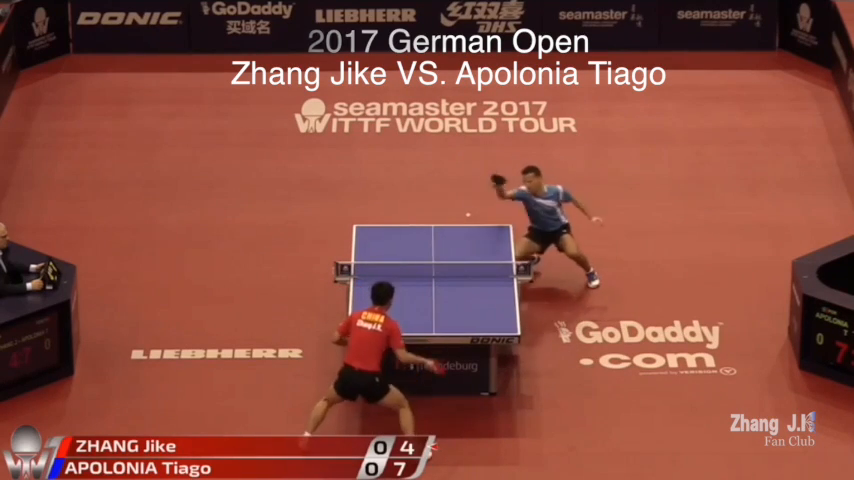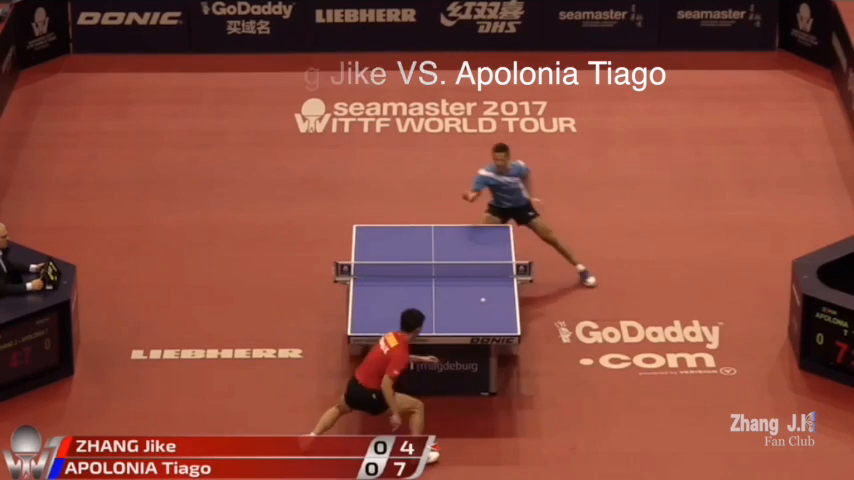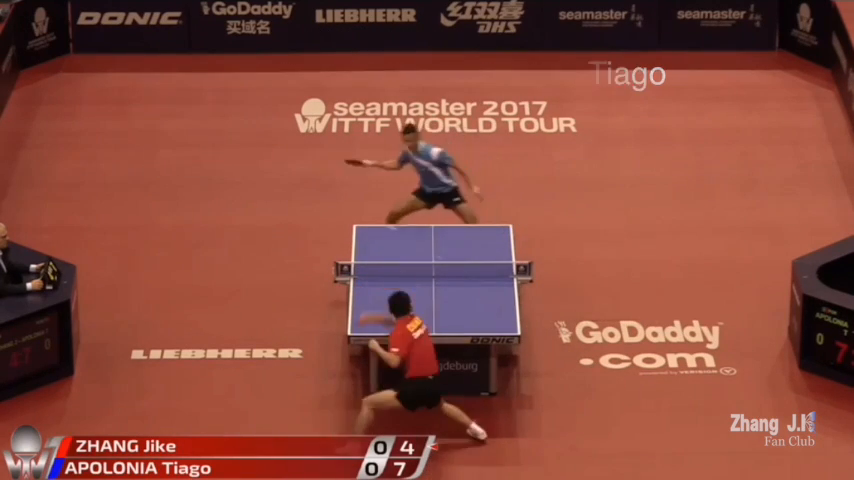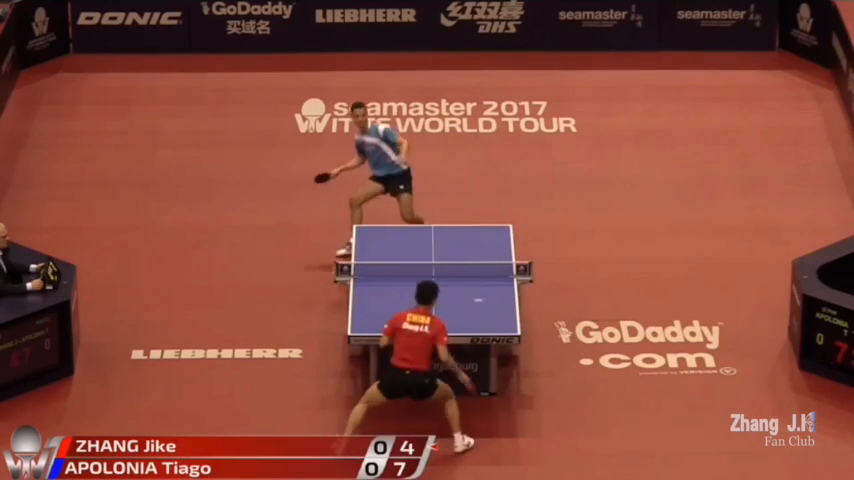
dt=0.4s
person 1, frame 1
left shoulder: (355, 317)
right shoulder: (390, 325)
left elbow: (336, 339)
right elbow: (403, 357)
right wrist: (425, 361)
left hip: (348, 375)
right hip: (371, 379)
left knee: (326, 401)
right knee: (403, 406)
left ankle: (306, 437)
person 1, frame 2
left shoulder: (390, 336)
right shoulder: (401, 353)
right elbow: (386, 385)
left wrist: (420, 359)
right wrist: (395, 414)
left hip: (354, 388)
right hip: (371, 395)
left knee: (338, 408)
right knee: (417, 407)
left ankle: (311, 438)
person 1, frame 3
left shoulder: (400, 333)
right shoulder: (417, 320)
left elbow: (394, 362)
left wrist: (377, 348)
right wrist: (377, 318)
left hip: (415, 386)
right hip: (433, 385)
left knee: (368, 403)
right knee: (441, 404)
right ankle: (474, 428)
person 1, frame 4
left shoulder: (400, 318)
right shoulder: (438, 325)
left elbow: (383, 343)
right elbow: (444, 357)
right wrist: (460, 373)
left hip: (396, 376)
right hip: (421, 379)
left knee: (364, 403)
right knee: (450, 396)
right ankle: (459, 440)
person 2, frame 1
left shoulder: (557, 191)
right shoulder: (524, 193)
left elbow: (574, 202)
right elbow: (505, 195)
left wrist: (591, 217)
right wrist: (500, 188)
left hip: (560, 228)
right hip: (538, 231)
left knee: (574, 253)
right knee: (516, 256)
left ankle: (590, 272)
right ankle: (533, 259)
person 2, frame 2
left shoulder: (519, 167)
right shoulder: (485, 174)
right elbow: (473, 194)
left wrist: (530, 196)
right wrist: (470, 196)
left hip: (522, 206)
right hip: (498, 208)
left knee: (550, 238)
left ankle: (580, 269)
person 2, frame 3
left shoulder: (434, 153)
right shoulder: (408, 152)
left elbow: (457, 168)
right elbow: (396, 165)
left wrist: (472, 186)
right wrist: (374, 164)
left hip: (448, 191)
right hip: (427, 191)
left knee: (473, 225)
right knee: (394, 214)
person 2, frame 4
left shoulder: (381, 130)
right shoulder: (359, 138)
left elbow: (404, 142)
right elbow: (360, 159)
left wrist: (403, 156)
right wrist: (340, 169)
left hip: (399, 173)
right hip: (381, 176)
left knee: (408, 217)
right knee: (355, 201)
right ankle: (354, 244)
